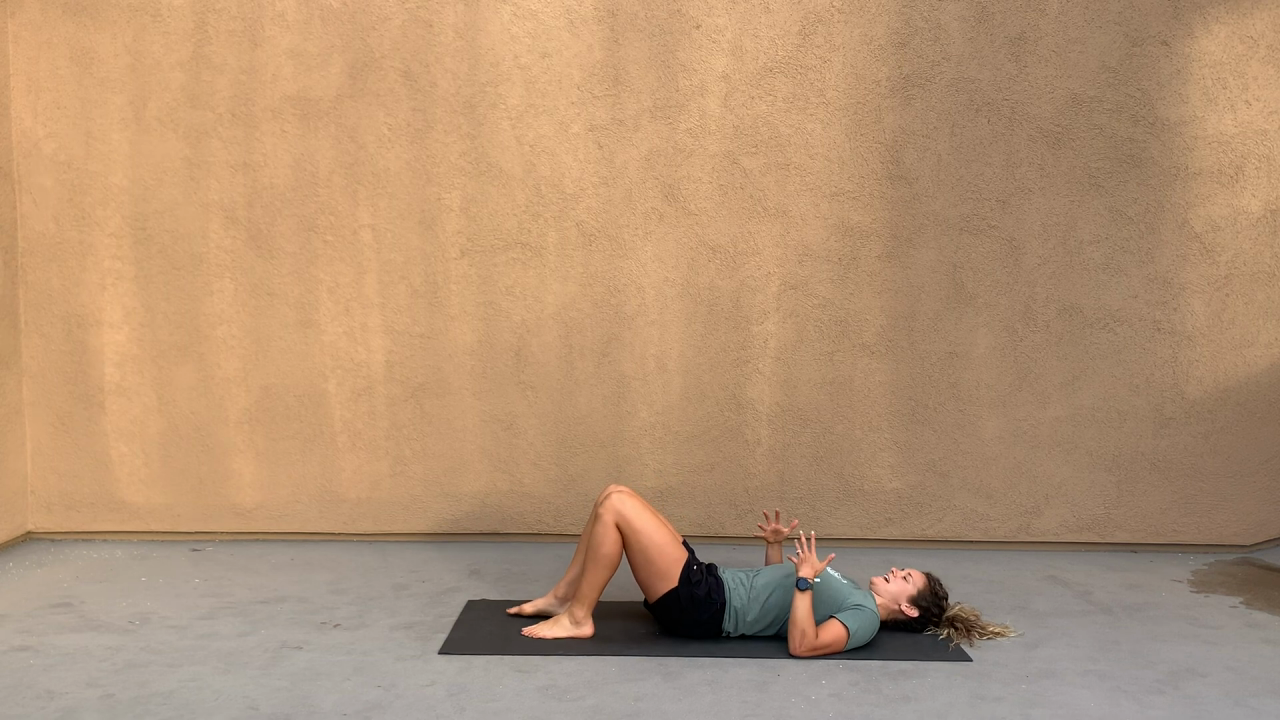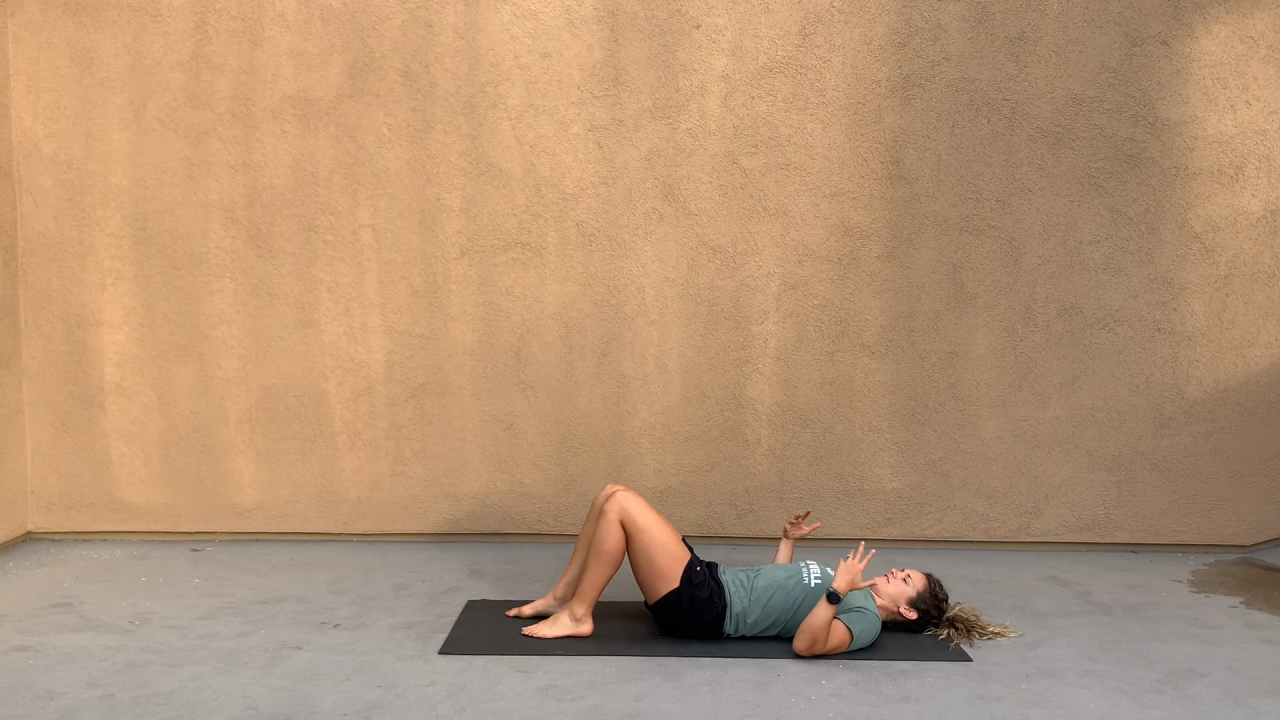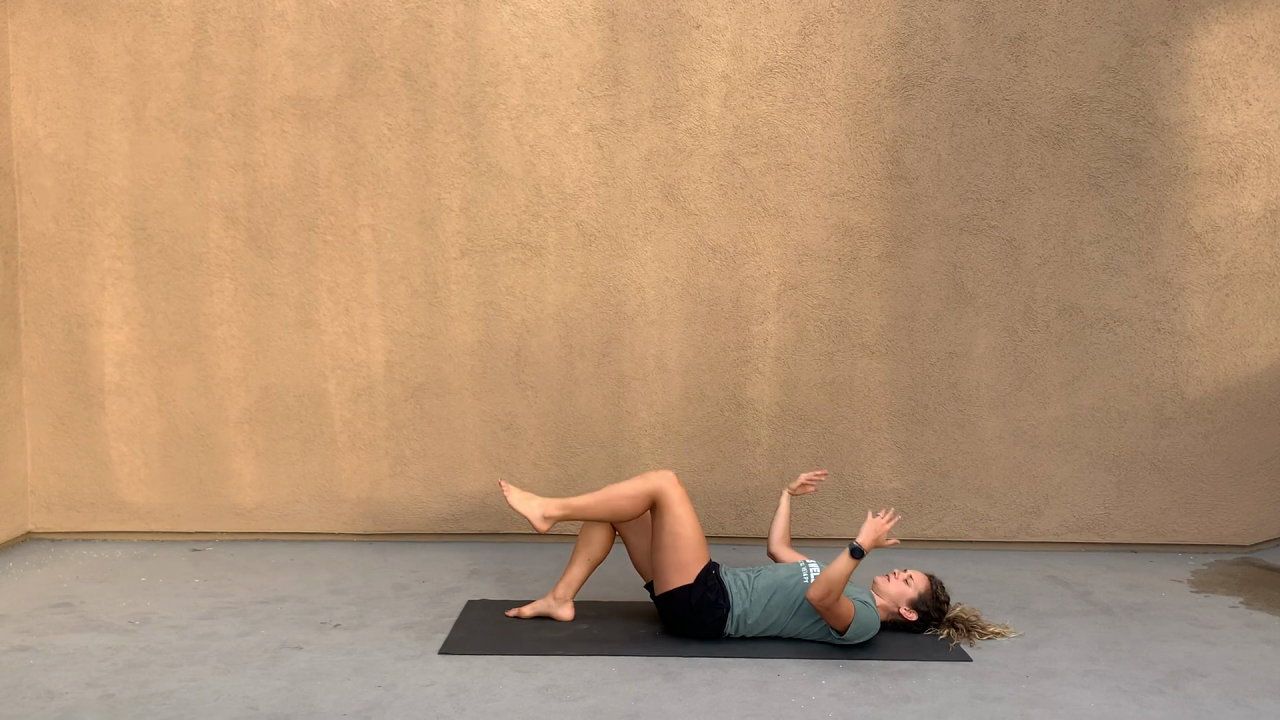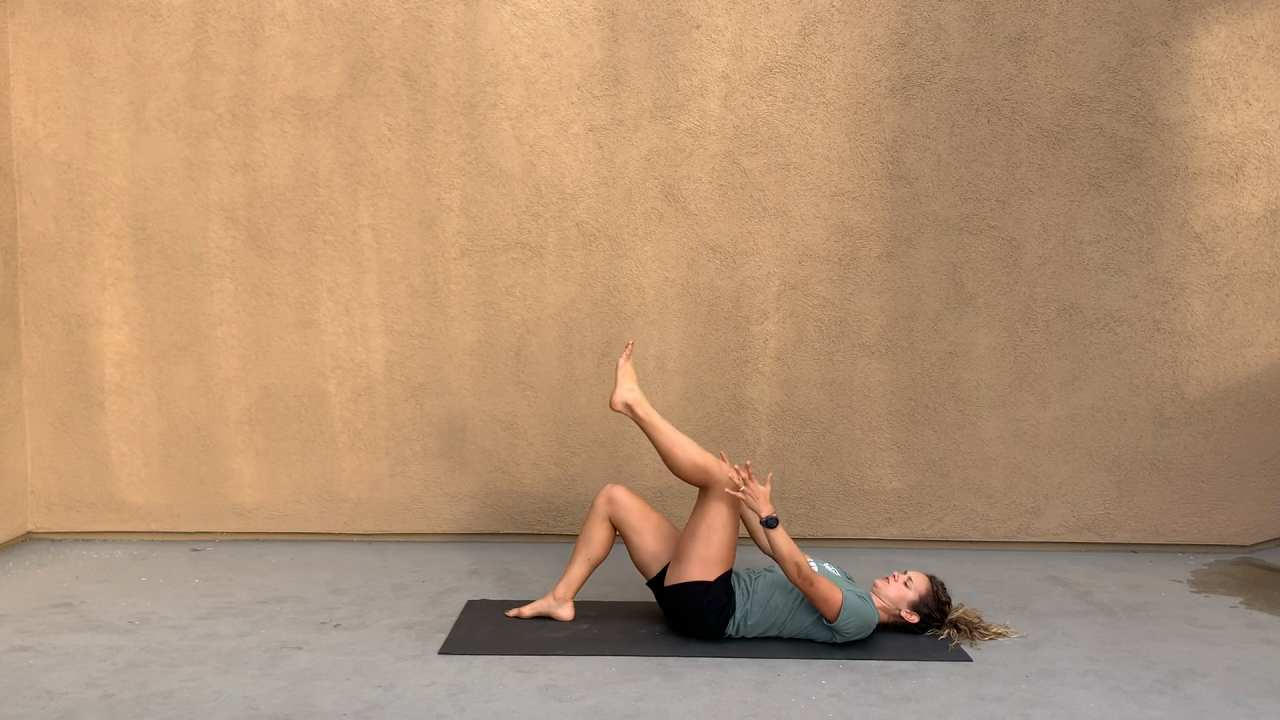
dt=0.5s
person 1, frame 1
left shoulder: (865, 619)
right shoulder: (851, 593)
left elbow: (801, 645)
left wrist: (806, 580)
right wrist: (777, 545)
left hip: (701, 608)
right hip: (708, 584)
left knee: (615, 508)
right knee: (614, 495)
left ankle: (578, 619)
right ankle: (562, 597)
person 1, frame 2
left shoulder: (865, 621)
right shoulder: (853, 595)
left elbow: (804, 644)
left wrist: (833, 591)
right wrist: (789, 539)
left hip: (700, 608)
right hip: (707, 582)
left knee: (620, 506)
right knee: (612, 494)
left ankle: (578, 615)
right ankle: (561, 596)
person 1, frame 3
left shoulder: (859, 619)
right shoulder: (848, 596)
left elbow: (817, 596)
right elbow: (777, 552)
left wrist: (859, 548)
right wrist: (788, 498)
left hip: (704, 608)
right hip: (710, 589)
left knee: (666, 482)
right knee: (616, 509)
left ankle: (550, 511)
right ankle: (559, 599)
person 1, frame 4
left shoulder: (858, 618)
right shoulder: (845, 586)
left elbow: (799, 574)
right elbow: (780, 555)
left wrist: (766, 513)
right wrist: (741, 502)
left hip: (706, 606)
right hip: (697, 593)
left knee: (719, 474)
right knee: (613, 496)
left ankle: (634, 402)
right ankle: (560, 600)
